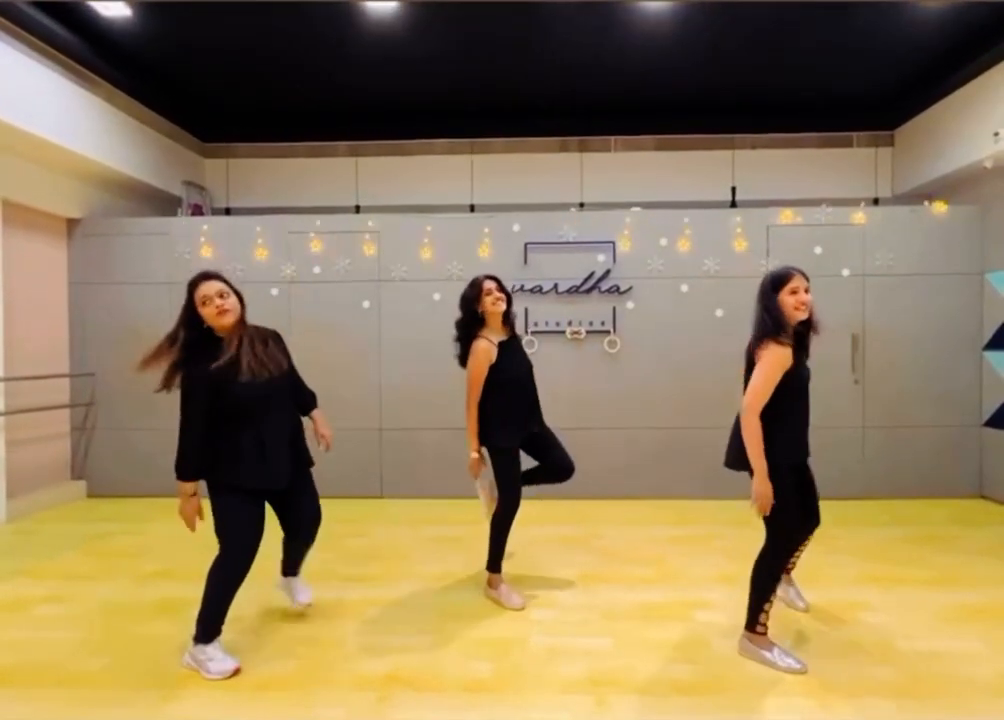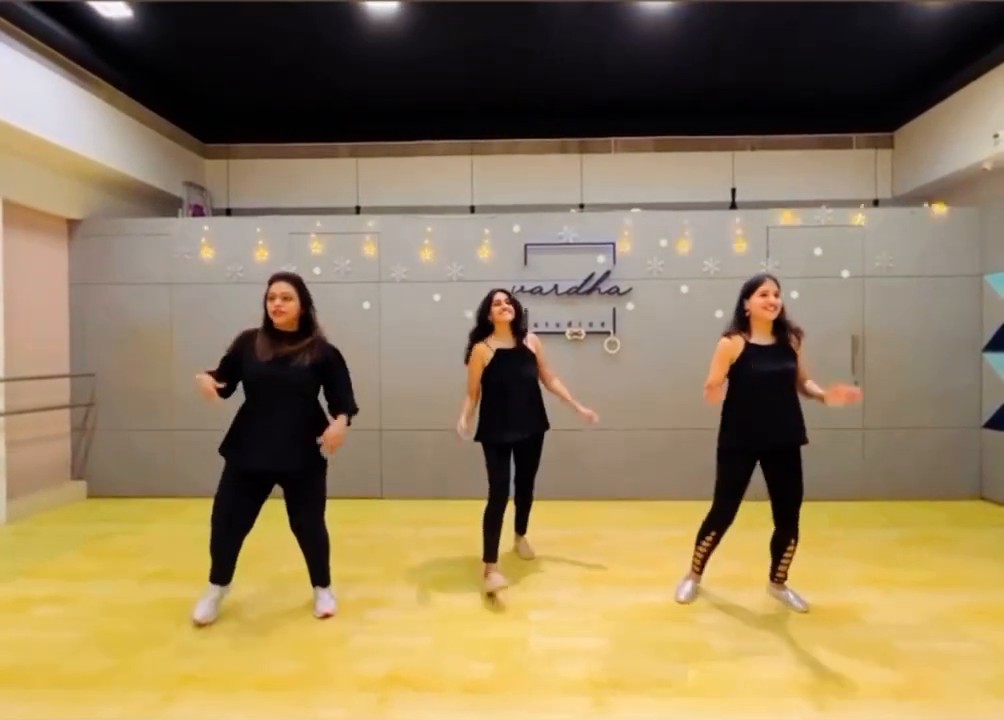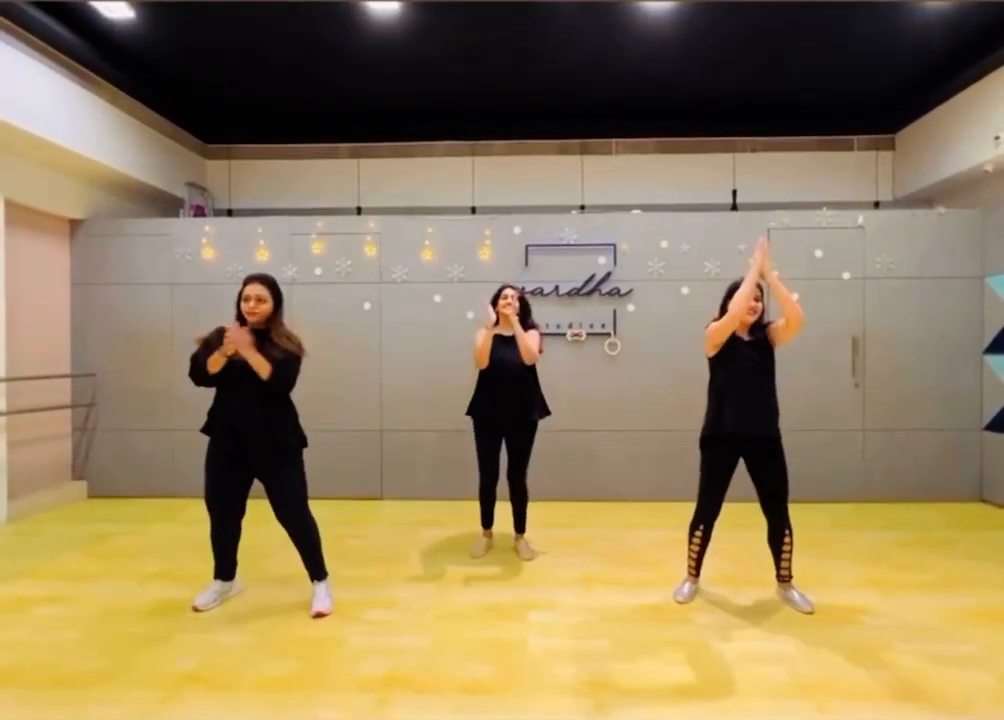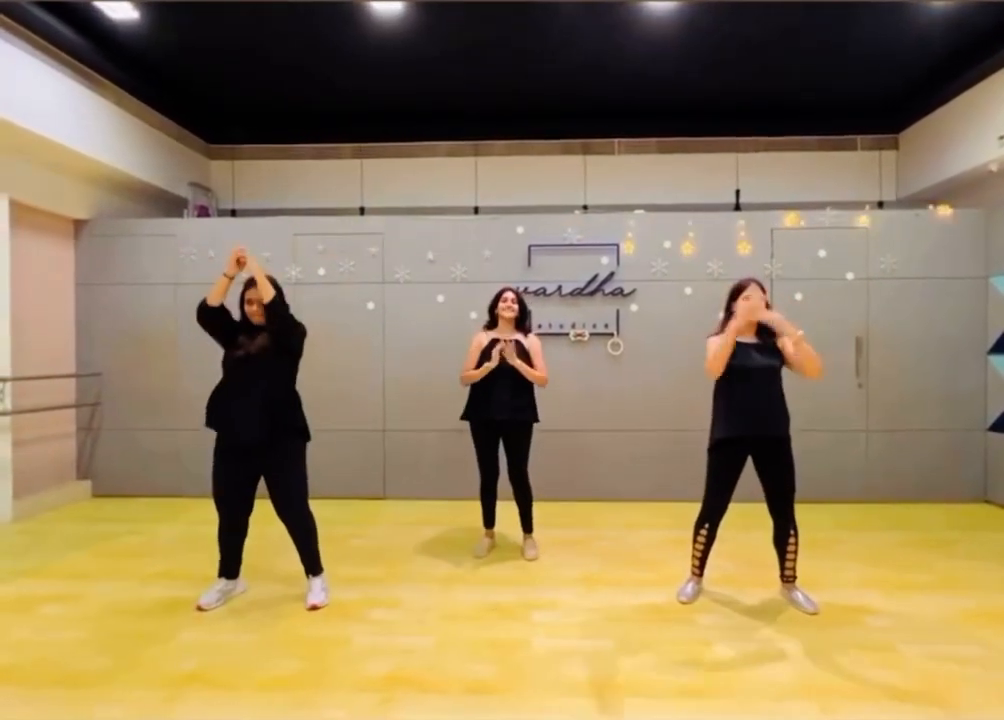
dt=0.4s
person 1, frame 1
left shoulder: (269, 341)
right shoulder: (200, 364)
left elbow: (294, 386)
right elbow: (193, 431)
left wrist: (316, 417)
right wrist: (188, 491)
left hip: (286, 457)
right hip: (233, 469)
left knee: (305, 523)
right knee: (238, 551)
left ankle: (290, 576)
right ankle: (203, 645)
person 1, frame 2
left shoulder: (322, 351)
right shoulder: (248, 343)
left elbow: (342, 396)
right elbow: (224, 381)
left wrist: (339, 422)
right wrist: (206, 379)
left hip: (304, 453)
right hip: (249, 449)
left knee: (309, 525)
right knee: (227, 521)
left ankle: (322, 589)
right ankle: (217, 589)
person 1, frame 3
left shoulder: (286, 346)
right shoulder: (221, 338)
left elbow: (280, 385)
right elbow: (202, 375)
left wrist: (248, 351)
right wrist: (224, 352)
left hip: (277, 444)
right hip: (227, 443)
left knee: (294, 513)
right knee: (223, 514)
left ankle: (320, 583)
right ankle: (224, 581)
person 1, frame 4
left shoulder: (290, 334)
right shoulder: (234, 335)
left elbow: (276, 310)
right elbow: (207, 313)
left wrist: (256, 269)
right wrist: (230, 272)
left hip: (281, 438)
right hip: (234, 438)
left knee: (294, 509)
right knee: (231, 511)
left ankle: (316, 577)
right ankle: (229, 579)
person 2, frame 1
left shoulder: (787, 339)
right shoulder: (776, 348)
right elbow: (750, 411)
right wrist: (761, 475)
left hip: (787, 449)
right hip: (767, 452)
left knee: (807, 520)
right knee: (783, 536)
left ankle: (781, 579)
right ankle: (755, 636)
person 2, frame 2
left shoulder: (791, 340)
right shoulder: (732, 343)
left elbow: (801, 383)
right elbow: (712, 389)
left wrist: (827, 395)
right wrist: (712, 393)
left hip: (784, 442)
right hip: (739, 441)
left knee: (788, 518)
right knee: (723, 513)
left ankle: (778, 582)
right ankle: (694, 575)
person 2, frame 3
left shoulder: (769, 335)
right shoulder: (717, 334)
left elbow: (796, 319)
right elbow: (732, 318)
left wrist: (770, 274)
right wrist: (753, 270)
left hip: (764, 436)
right hip: (723, 435)
left knee: (778, 512)
right knee: (707, 510)
left ankle: (785, 584)
right ankle: (691, 577)
person 2, frame 4
left shoulder: (777, 341)
right shoulder: (721, 340)
left elbow: (814, 371)
right elbow: (713, 369)
left wrist: (790, 330)
right wrist: (738, 321)
left hip: (773, 436)
right hip: (730, 435)
left knee: (784, 513)
right knee: (712, 510)
left ankle: (789, 584)
right ankle: (695, 578)
person 3, frame 1
left shoulder: (511, 331)
right shoulder: (482, 345)
right elbow: (472, 402)
right wrist: (474, 449)
left hip: (529, 421)
right hip: (500, 429)
left knee: (563, 468)
right knee: (510, 502)
left ankle: (497, 485)
right ankle: (494, 581)
person 3, frame 2
left shoulder: (531, 342)
right shoulder: (481, 349)
left elbow: (549, 380)
right elbow: (473, 393)
left wrist: (578, 407)
right wrist: (464, 417)
left hip: (532, 427)
right hip: (499, 430)
left knee: (525, 489)
right knee: (498, 493)
left ankle: (521, 537)
right ankle: (490, 568)
person 3, frame 3
left shoulder: (529, 333)
right shoulder: (484, 333)
left elbow: (530, 358)
right elbow: (481, 363)
left wrist: (515, 322)
right wrist: (491, 325)
left hip: (523, 415)
right hip: (487, 414)
left knee: (517, 476)
right knee: (488, 476)
left ankle: (520, 536)
right ankle: (486, 533)
person 3, frame 4
left shoulder: (530, 340)
right shoulder: (482, 337)
left elbow: (542, 379)
right elbow: (465, 378)
left wrist: (514, 361)
right wrist: (491, 363)
left hip: (518, 416)
right hip: (484, 416)
left knee: (519, 475)
right knee: (488, 475)
left ankle: (528, 536)
right ankle: (489, 534)
